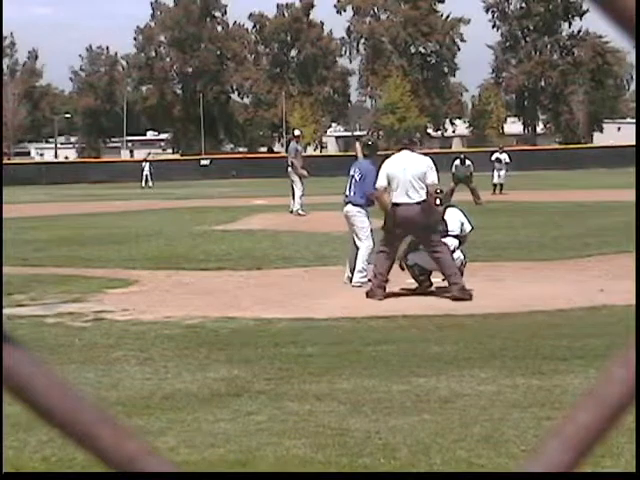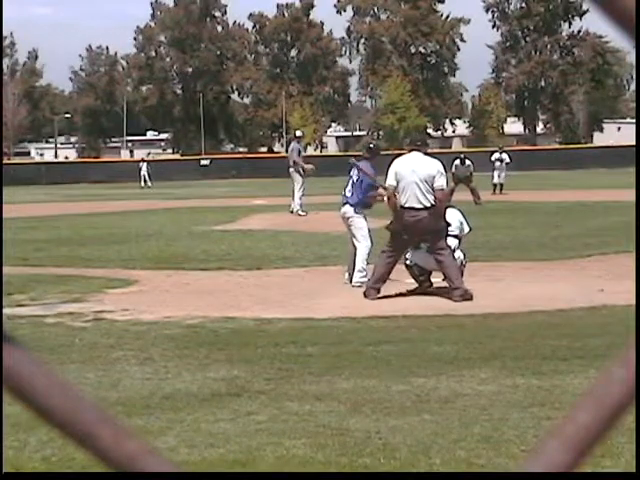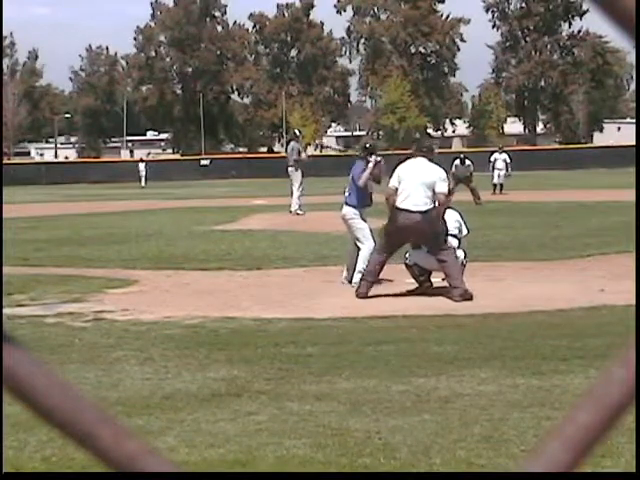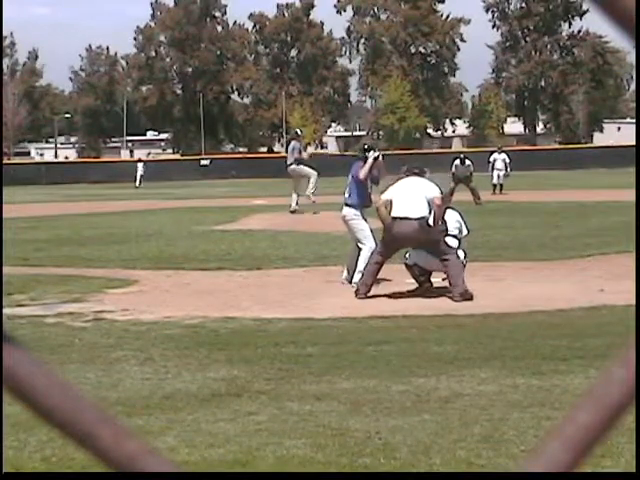
dt=1s
person 1, frame 1
left shoulder: (388, 163)
right shoulder: (424, 160)
left elbow: (379, 194)
right elbow: (433, 191)
left wrist: (390, 213)
right wrist: (434, 212)
left hip: (399, 212)
right hip: (422, 211)
left knee: (386, 250)
right knee: (438, 248)
left ankle: (377, 288)
right ankle: (457, 287)
person 1, frame 2
left shoulder: (397, 163)
right shoulder: (435, 164)
left elbow: (390, 194)
right elbow: (440, 196)
left wrist: (397, 215)
right wrist: (440, 218)
left hip: (405, 215)
right hip: (428, 215)
left knee: (390, 252)
right knee: (443, 252)
left ankle: (372, 289)
right ankle: (458, 290)
person 1, frame 3
left shoulder: (403, 166)
right shoulder: (437, 171)
left elbow: (390, 194)
right elbow: (441, 200)
left wrist: (395, 216)
right wrist: (437, 221)
left hip: (401, 217)
right hip: (424, 219)
left knee: (381, 252)
right knee: (445, 253)
left ankle: (363, 288)
right ankle: (458, 290)
person 1, frame 4
left shoulder: (397, 184)
right shoulder: (428, 184)
left elbow: (380, 205)
right elbow: (438, 203)
left wrist: (389, 227)
right wrist: (436, 226)
left hip: (397, 227)
right hip: (420, 226)
left knee: (379, 255)
right knee: (448, 254)
left ankle: (362, 290)
right ankle: (459, 291)
person 2, frame 1
left shoulder: (356, 164)
right shoulder: (370, 168)
right elbow: (370, 195)
left hip: (349, 207)
right hip: (358, 210)
left knee: (357, 243)
right knee: (366, 243)
left ankle: (350, 275)
right ankle: (359, 279)
person 2, frame 2
left shoulder: (358, 166)
right shoulder: (368, 170)
right elbow: (368, 197)
left wrist: (379, 192)
right wrist: (383, 196)
left hip: (347, 208)
right hip: (355, 211)
left knee: (357, 243)
right knee: (364, 244)
left ankle: (350, 275)
right ankle: (359, 279)
person 2, frame 3
left shoulder: (364, 165)
right shoulder: (360, 166)
left elbow: (377, 179)
right elbow: (361, 183)
left wrist: (379, 165)
right wrist: (371, 166)
left hip: (353, 210)
right hip: (354, 211)
left knee: (358, 243)
right knee: (368, 244)
left ankle: (348, 276)
right ankle: (358, 279)
person 2, frame 4
left shoulder: (364, 166)
right shoulder: (359, 165)
left elbow: (377, 180)
right elbow: (361, 177)
left wrist: (379, 163)
right wrist: (370, 160)
left hip: (354, 211)
right hip: (353, 212)
left knee: (360, 244)
right knee: (369, 245)
left ankle: (348, 276)
right ankle: (358, 279)
